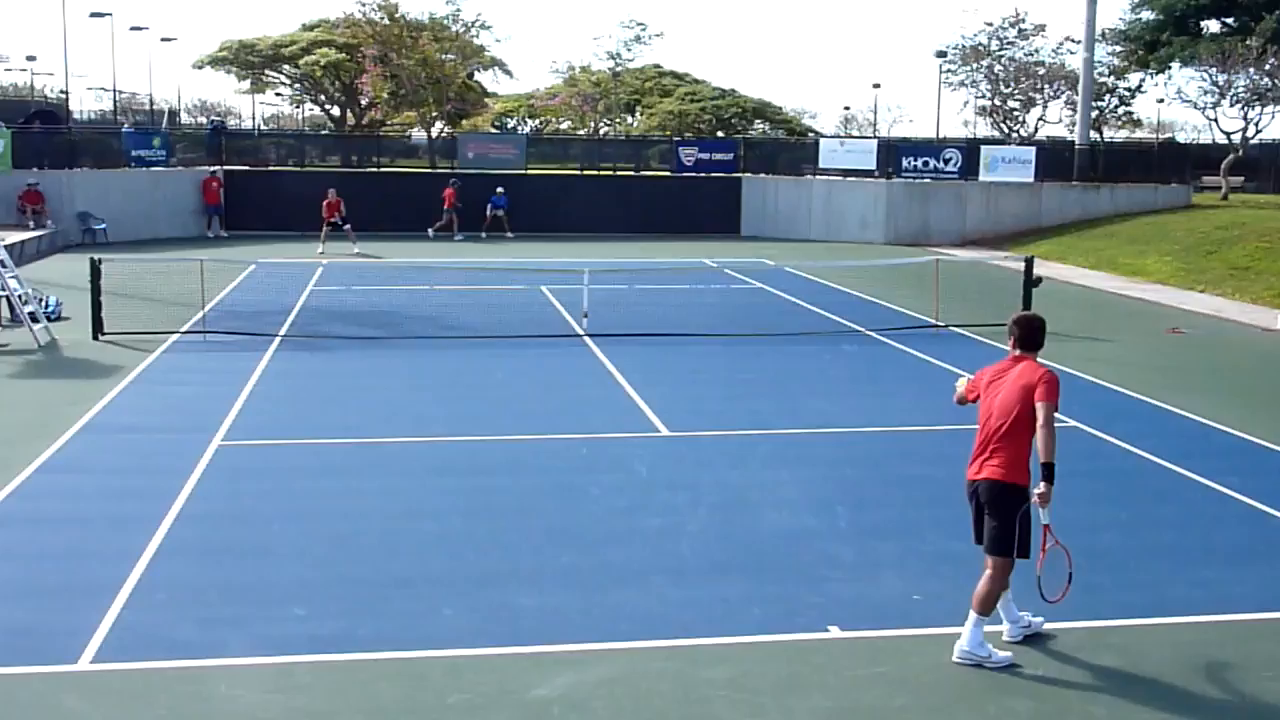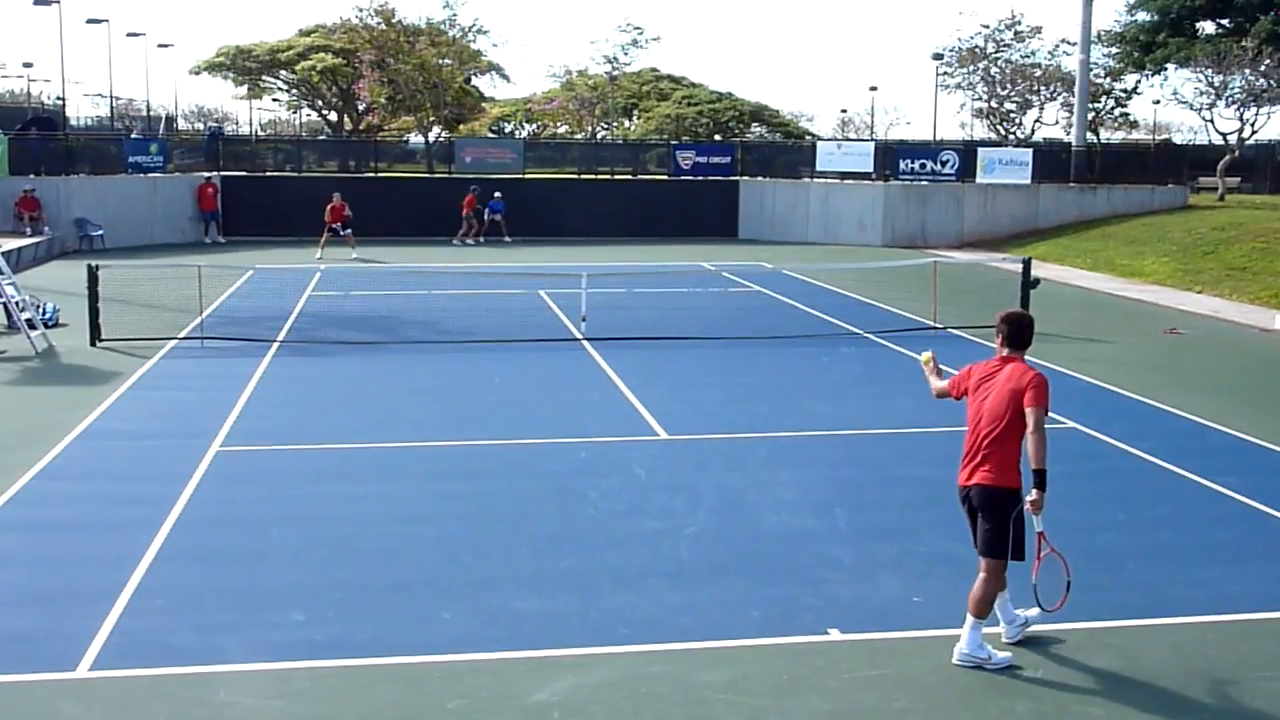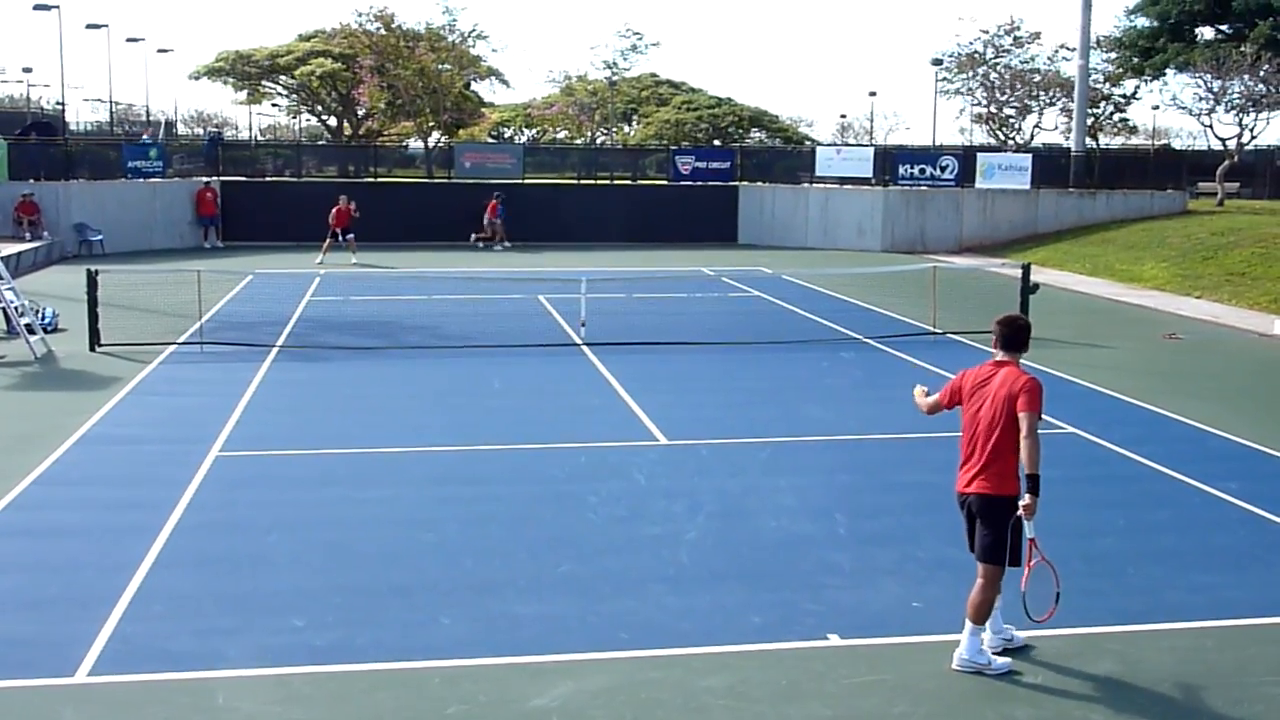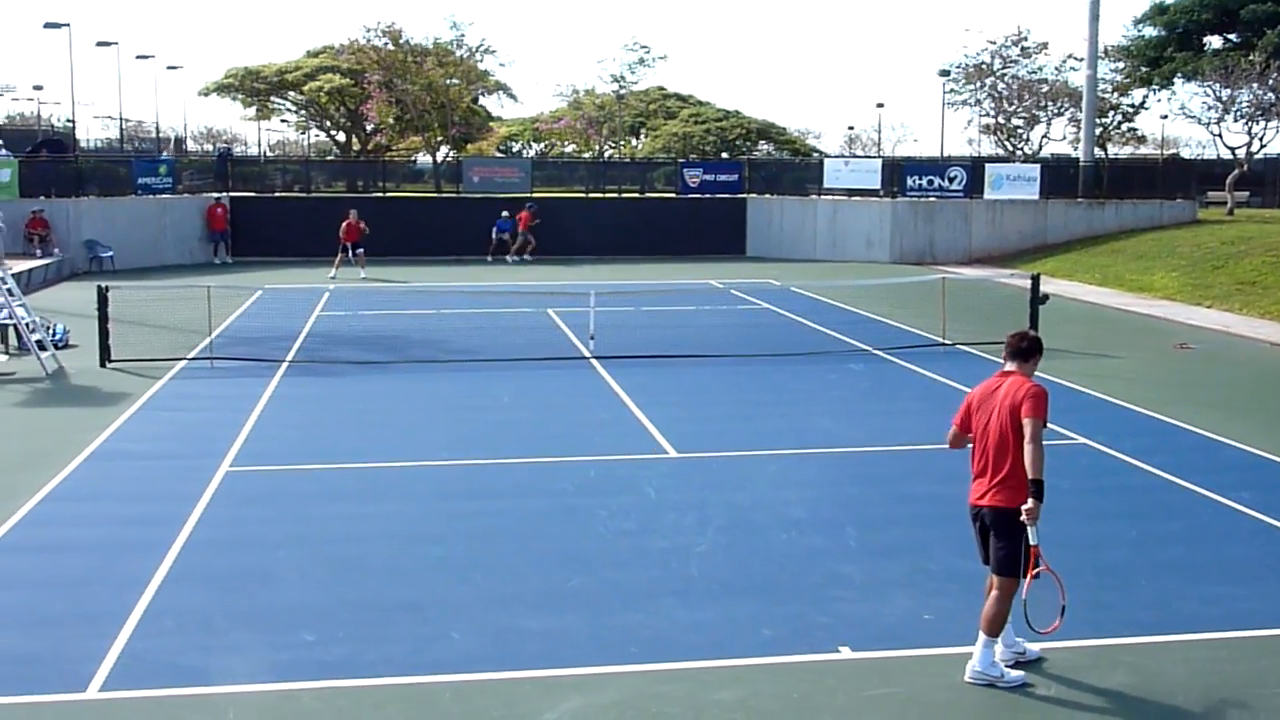
dt=0.2s
person 1, frame 1
left shoulder: (989, 374)
right shoulder: (1044, 377)
left elbow: (960, 396)
right elbow: (1044, 425)
left wrist: (964, 384)
right wrist: (1047, 476)
left hip: (977, 478)
right hip: (1007, 481)
left knee: (998, 557)
right knee: (998, 565)
left ankle: (1014, 622)
right ankle: (970, 644)
person 1, frame 2
left shoulder: (975, 372)
right shoulder: (1032, 379)
left elbow: (939, 389)
right elbow: (1034, 431)
left wrist: (931, 372)
right wrist: (1039, 484)
left hip: (968, 481)
right hip: (999, 485)
left knee: (994, 559)
right knee: (992, 567)
left ankle: (1011, 622)
right ankle: (969, 646)
person 1, frame 3
left shoulder: (968, 377)
right shoulder: (1026, 383)
left elbow: (929, 407)
right elbow: (1027, 436)
left wrist: (921, 396)
right wrist: (1032, 488)
left hip: (966, 487)
right hip: (999, 492)
left knee: (988, 565)
right knee: (991, 573)
left ankle: (995, 633)
right ankle: (969, 652)
person 1, frame 4
left shoulder: (979, 391)
right shoulder: (1032, 391)
left elbow: (954, 440)
right elbow: (1032, 442)
right wrist: (1035, 492)
left hip: (979, 500)
right hip: (1011, 503)
left knee: (998, 578)
right knee: (1006, 585)
left ankle: (1007, 646)
right ankle: (981, 664)
